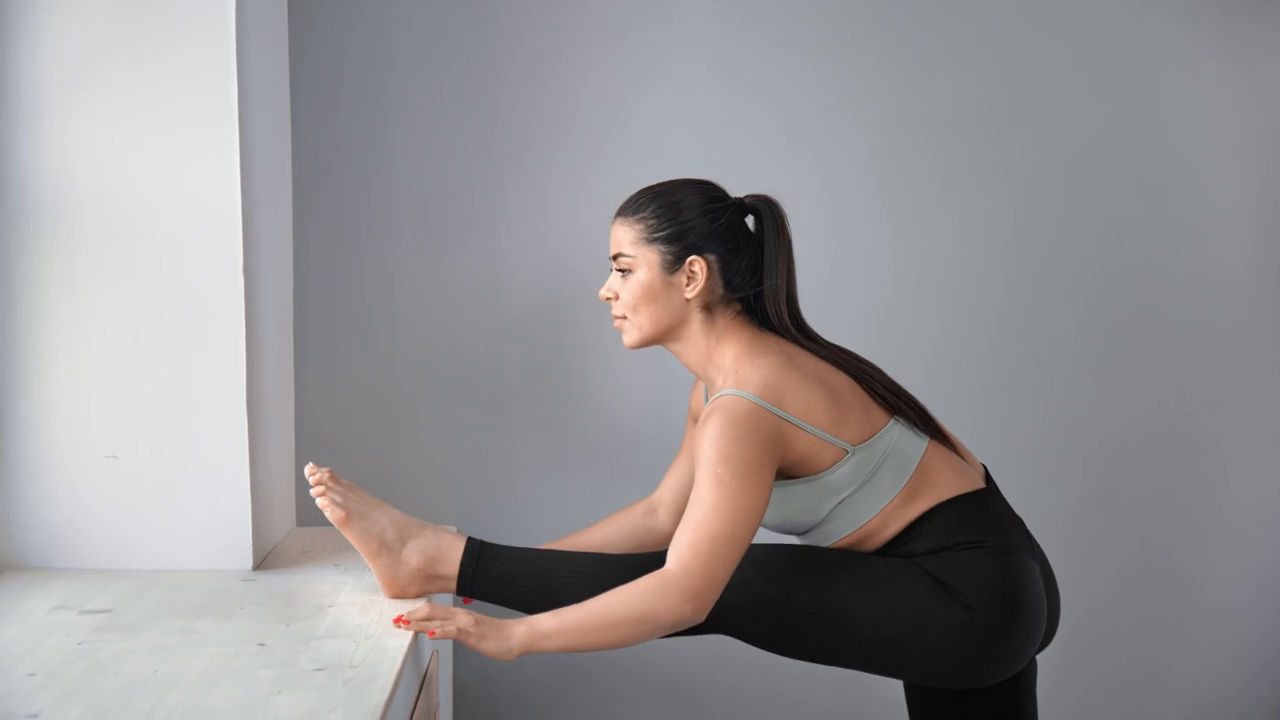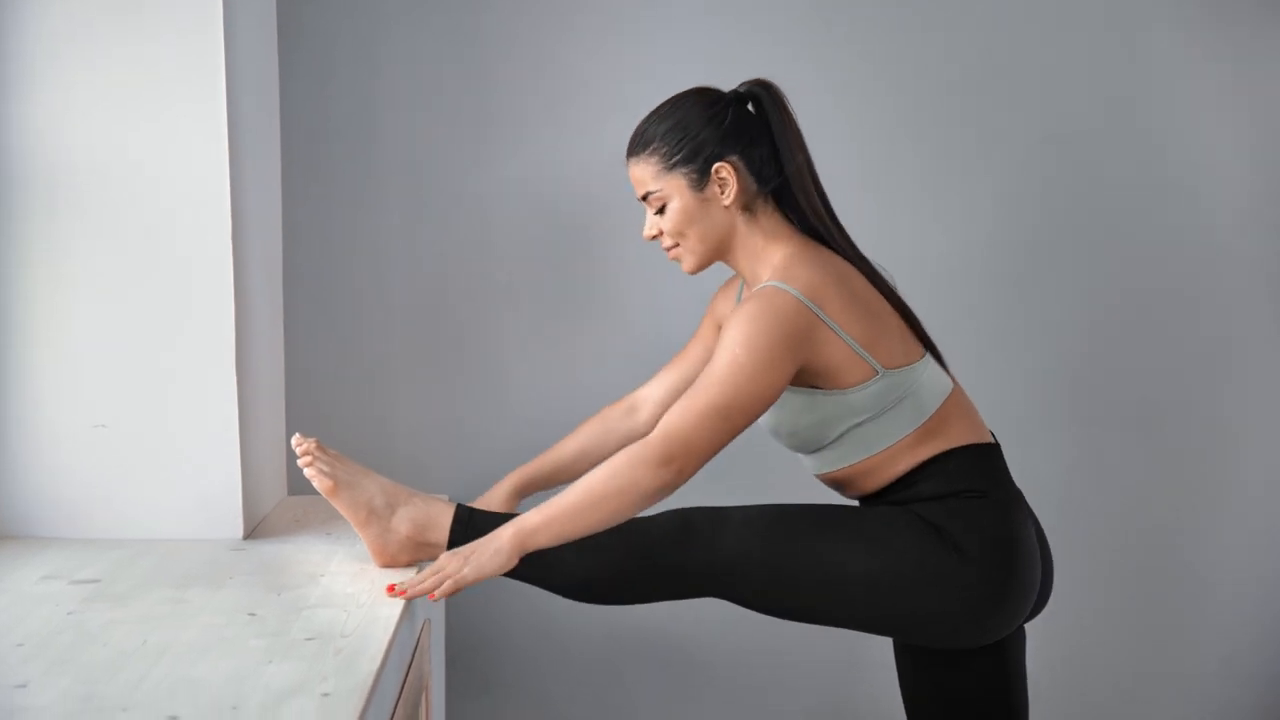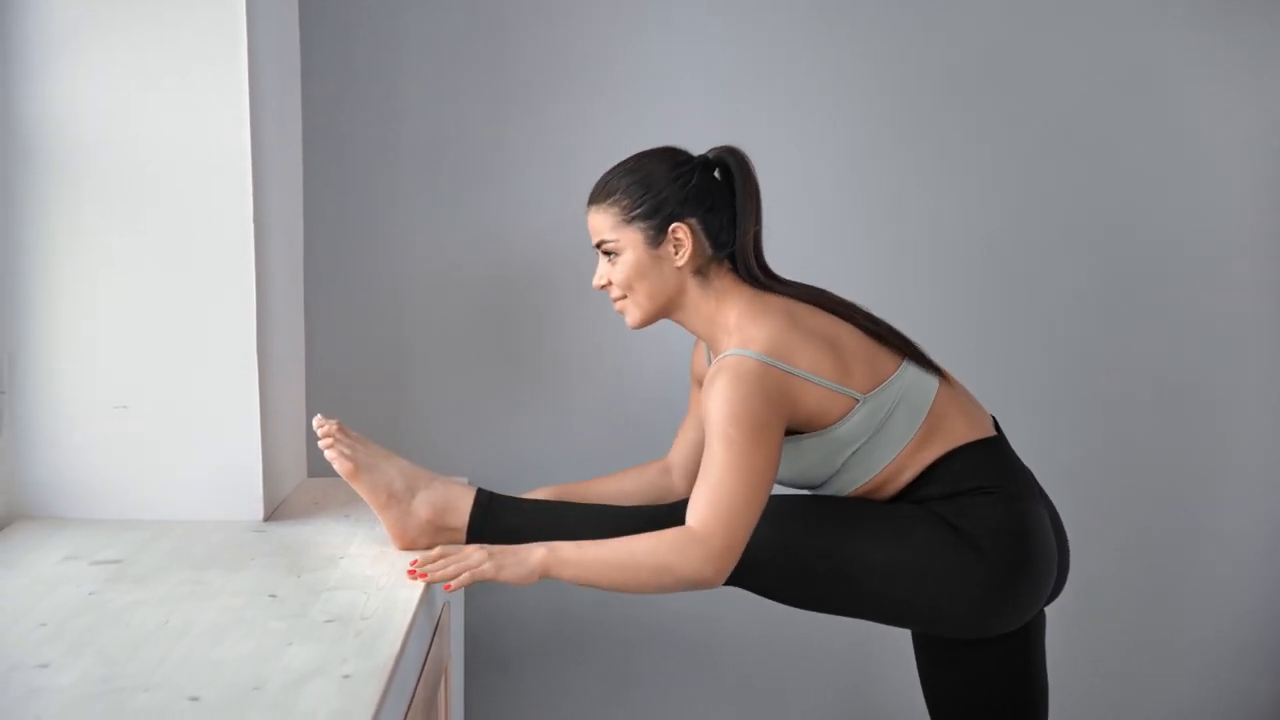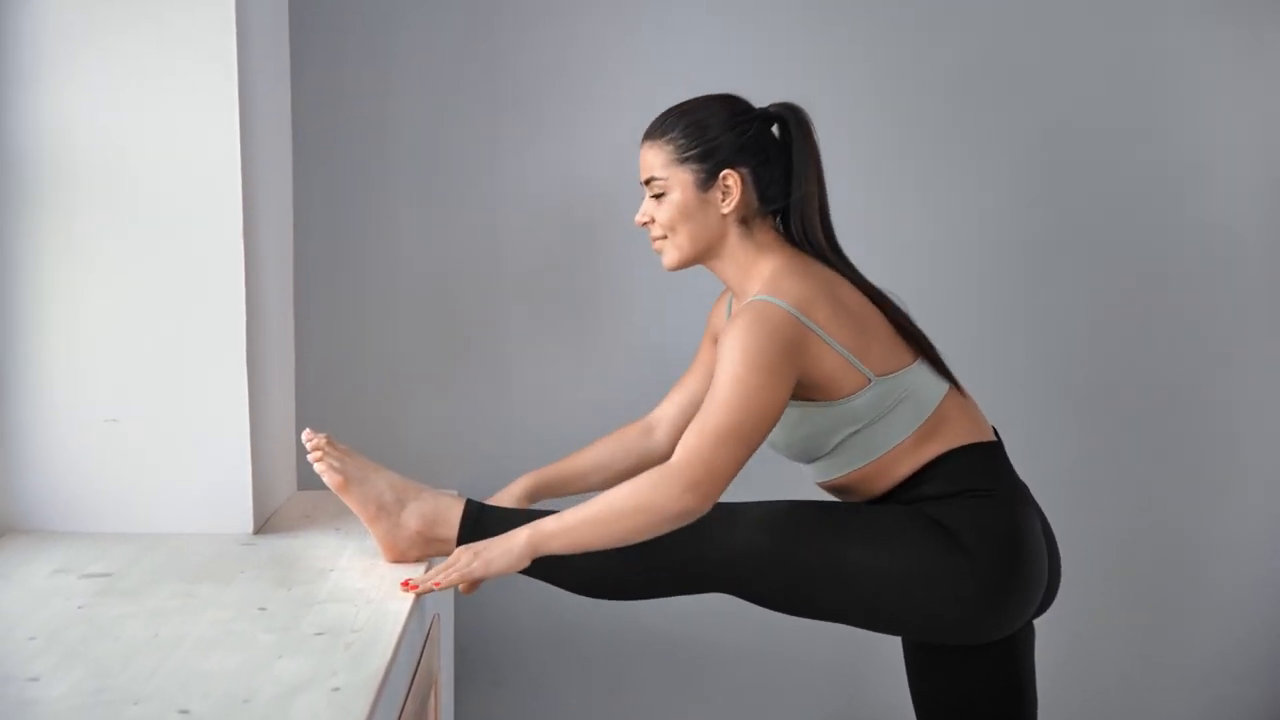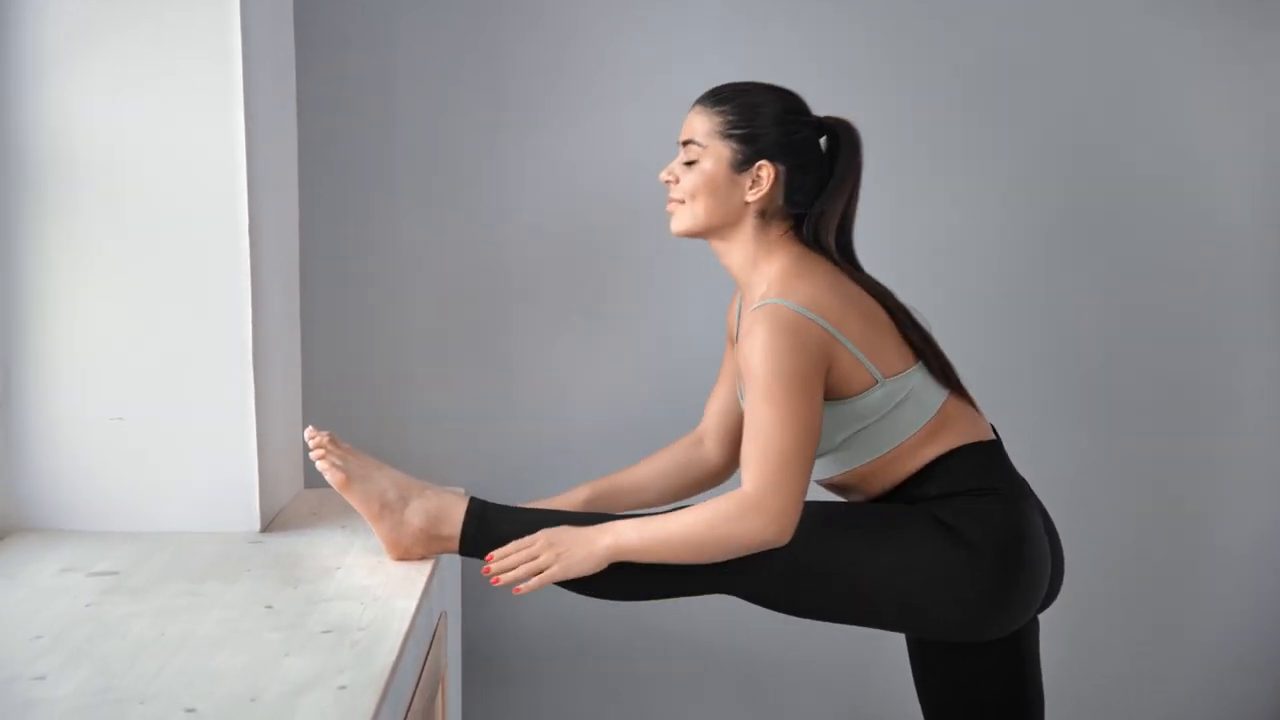
dt=1s
person 1, frame 1
left shoulder: (745, 403)
right shoulder: (731, 372)
left elbow: (684, 599)
right elbow: (662, 517)
left wrist: (516, 634)
right wrist: (518, 569)
left hip: (967, 597)
right hip: (982, 590)
person 1, frame 2
left shoulder: (781, 304)
right shoulder: (753, 288)
left elbow: (662, 463)
right elbow: (642, 413)
left wrist: (508, 541)
right wrist: (512, 486)
left hip: (961, 548)
right hip: (966, 549)
left knee: (701, 549)
left ankle: (427, 529)
person 1, frame 3
left shoulder: (748, 363)
right shoulder: (724, 336)
left elbow: (704, 556)
right elbow: (678, 478)
left wrist: (535, 555)
right wrist: (540, 503)
left hip: (978, 543)
right hip: (989, 544)
left knee: (728, 537)
person 1, frame 4
left shoulder: (773, 314)
right shoulder: (751, 296)
left elbow: (686, 490)
right elbow: (659, 435)
left wrist: (525, 540)
right wrist: (527, 489)
left hip: (969, 546)
right hip: (978, 550)
left knee: (713, 547)
person 1, frame 5
left shoulder: (783, 315)
right shoulder: (762, 291)
left elbow: (764, 515)
right elbow: (712, 449)
left wrist: (602, 542)
right wrist: (578, 502)
left hip: (970, 548)
right hip: (979, 547)
left knee: (724, 551)
left ankle: (448, 521)
